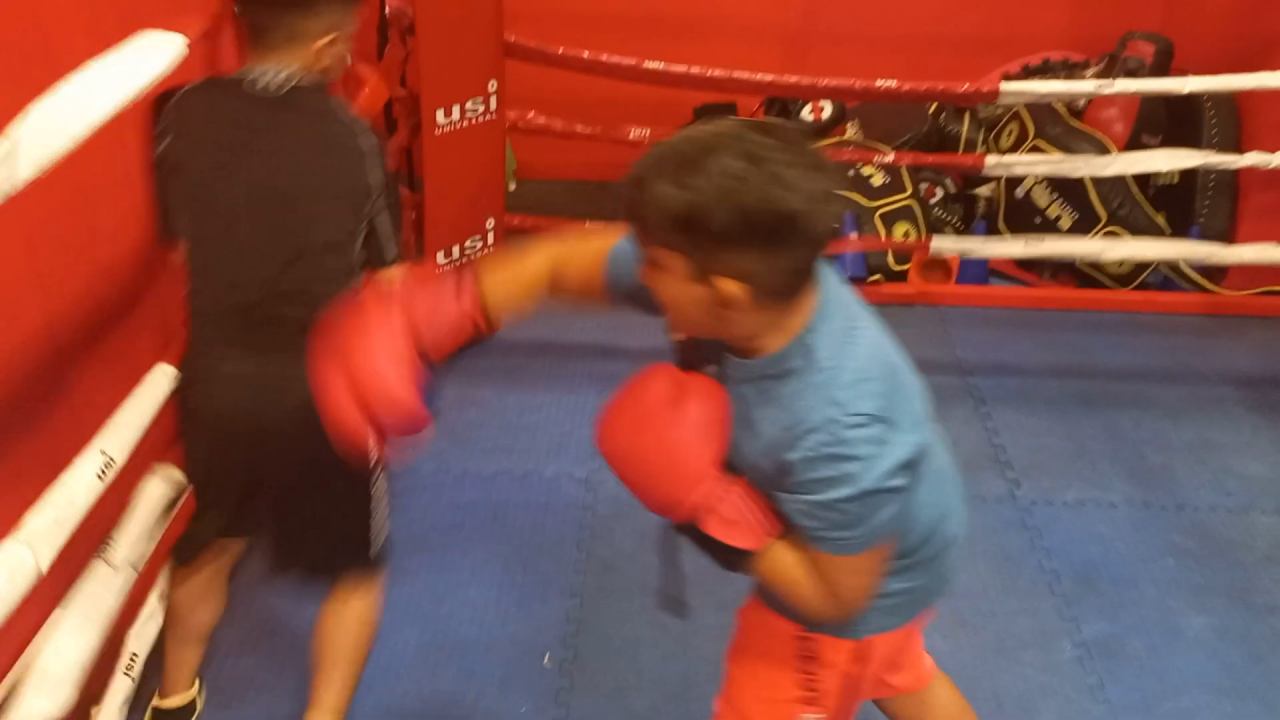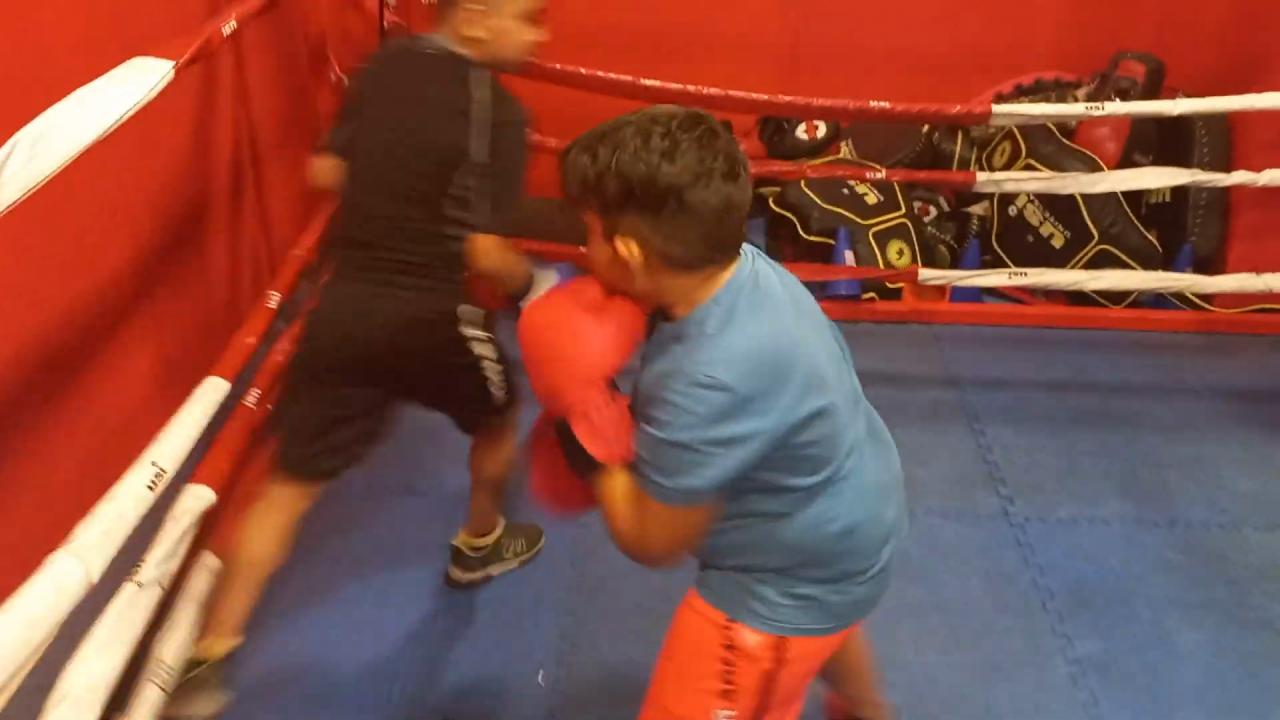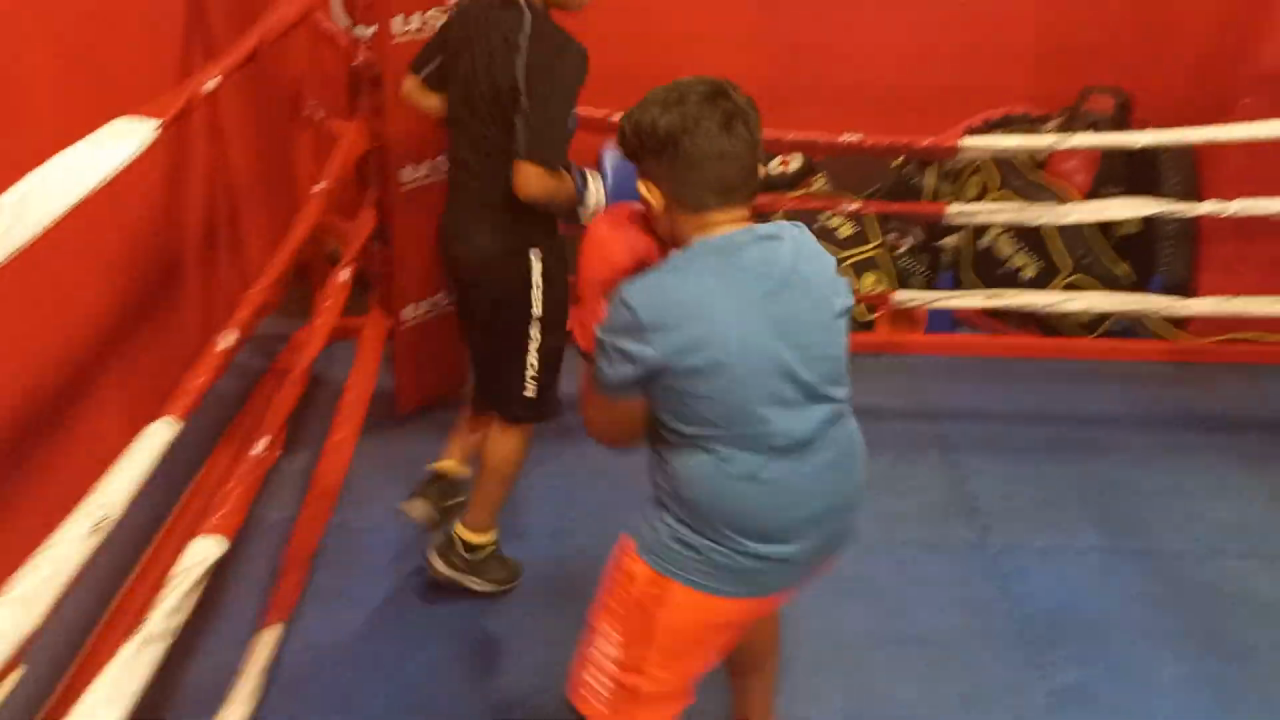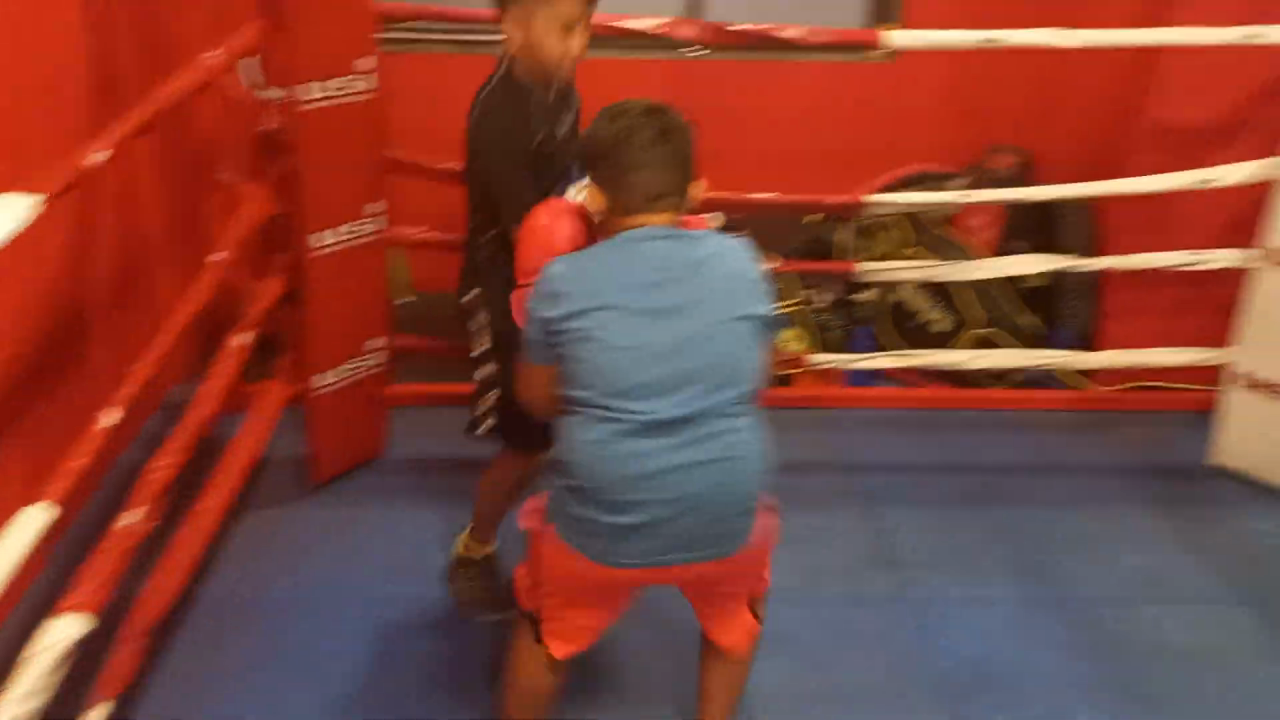
dt=0.2s
person 1, frame 1
left shoulder: (185, 112)
right shoulder: (351, 138)
left elbow: (176, 236)
right elbow: (388, 280)
left hip: (216, 384)
right hip: (319, 390)
left knee: (212, 545)
right knee: (353, 578)
person 1, frame 2
left shoulder: (384, 66)
right shoulder: (495, 110)
left elbow: (326, 171)
right elbow: (489, 254)
right wrist: (536, 287)
left hip: (344, 311)
right hip: (427, 317)
left knee: (290, 486)
right knee: (496, 415)
right ankle: (476, 547)
person 1, frame 3
right shoulder: (557, 53)
left elbow: (417, 88)
right elbow: (532, 181)
right wrist: (590, 187)
left hip: (463, 231)
right hip: (515, 248)
left knee: (498, 380)
right knee: (522, 405)
left ankle: (446, 474)
right ankle: (471, 544)
person 1, frame 4
left shoulder: (553, 89)
right shoulder: (508, 114)
right elbow: (526, 229)
right hip: (505, 287)
right knee: (523, 445)
right ankle: (473, 553)
person 2, frame 1
left shoulder: (844, 432)
right shoulder: (749, 273)
left elbow: (836, 598)
right elbow: (563, 261)
left wrist: (714, 510)
right wrist: (442, 311)
left hip: (880, 585)
person 2, frame 2
left shoulder: (711, 383)
right shoulder: (728, 263)
left elbow: (648, 537)
left hip: (793, 582)
right hip: (844, 532)
right knee: (821, 631)
person 2, frame 3
left shoulder: (643, 308)
right shoulder: (806, 248)
left elbow: (610, 426)
left wrist: (598, 321)
left hip: (714, 548)
right hip: (822, 514)
right knee: (748, 619)
person 2, frame 4
left shoulder: (563, 284)
right shoulder: (739, 262)
left elbow: (540, 401)
left hip: (603, 524)
right hip: (725, 518)
left knee: (540, 631)
right knee: (733, 617)
